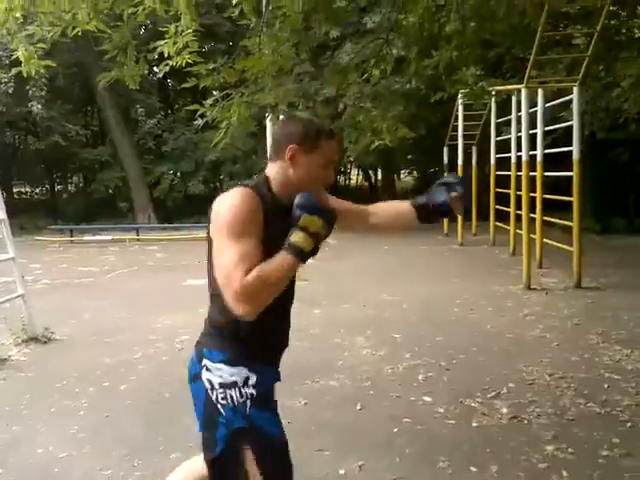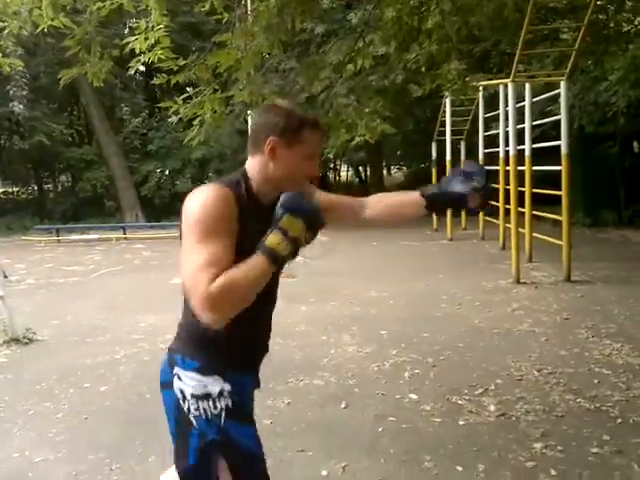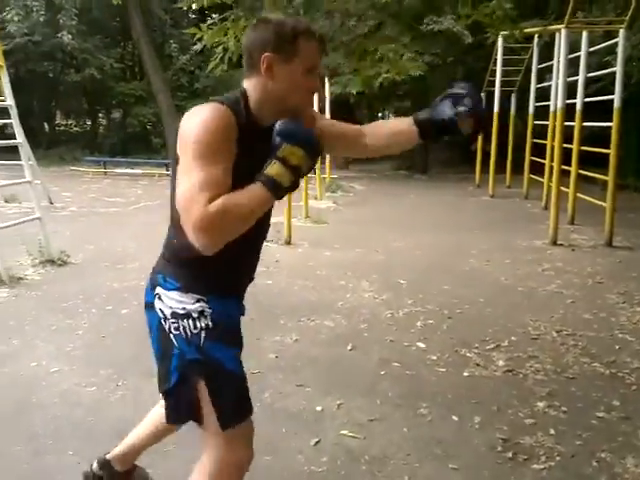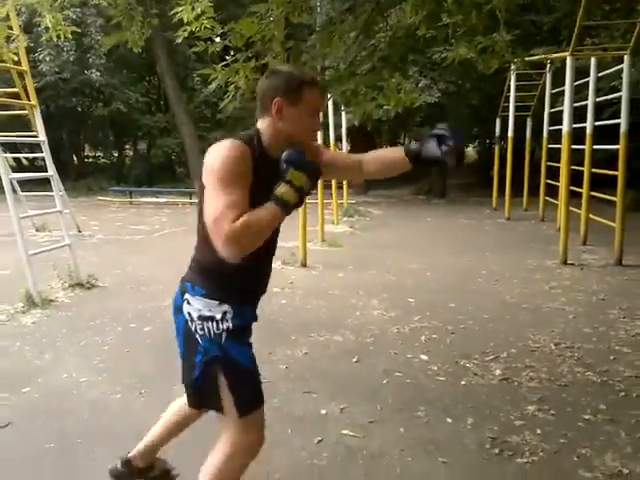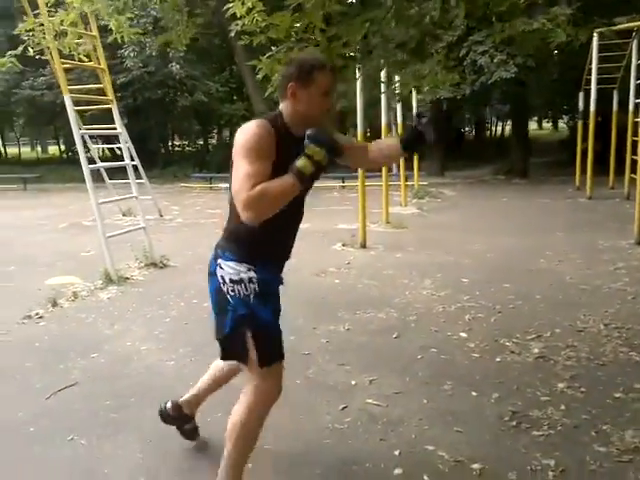
dt=1s
person 1, frame 1
left shoulder: (297, 201)
right shoulder: (237, 205)
left elbow: (367, 219)
right elbow: (245, 301)
left wrist: (426, 207)
right wrist: (301, 240)
left hip: (251, 368)
right hip: (228, 372)
person 1, frame 2
left shoulder: (293, 198)
right shoulder: (210, 201)
left elbow: (364, 210)
right elbow: (212, 308)
left wrist: (440, 196)
right wrist: (278, 244)
left hip: (234, 372)
right hip: (202, 377)
person 1, frame 3
left shoulder: (282, 115)
right shoulder: (211, 123)
left elbow: (365, 139)
right elbow: (205, 233)
left wrist: (432, 122)
right wrist: (281, 174)
left hip: (219, 297)
right hip: (186, 302)
left knee: (214, 396)
person 1, frame 4
left shoulder: (290, 149)
right shoulder: (229, 156)
left elbow: (361, 165)
right elbow: (231, 245)
left wrist: (419, 152)
right wrist: (288, 194)
left hip: (235, 303)
right hip: (210, 308)
left knee: (208, 397)
right knee: (247, 435)
person 1, frame 5
left shoulder: (312, 132)
right shoulder: (256, 135)
left elbow: (369, 156)
right elbow: (250, 209)
left wrist: (407, 140)
right wrist: (307, 165)
left hip: (266, 267)
right hip: (240, 271)
left knee: (252, 357)
right knee: (267, 388)
left ankle: (182, 407)
